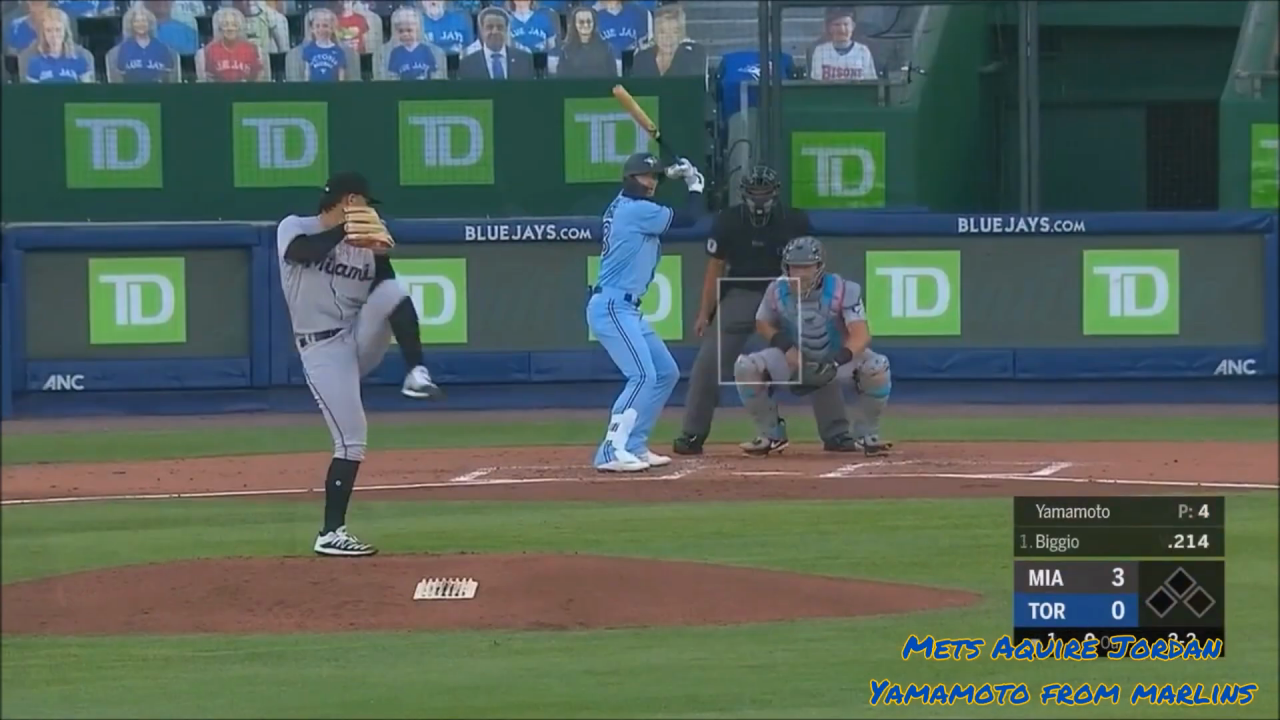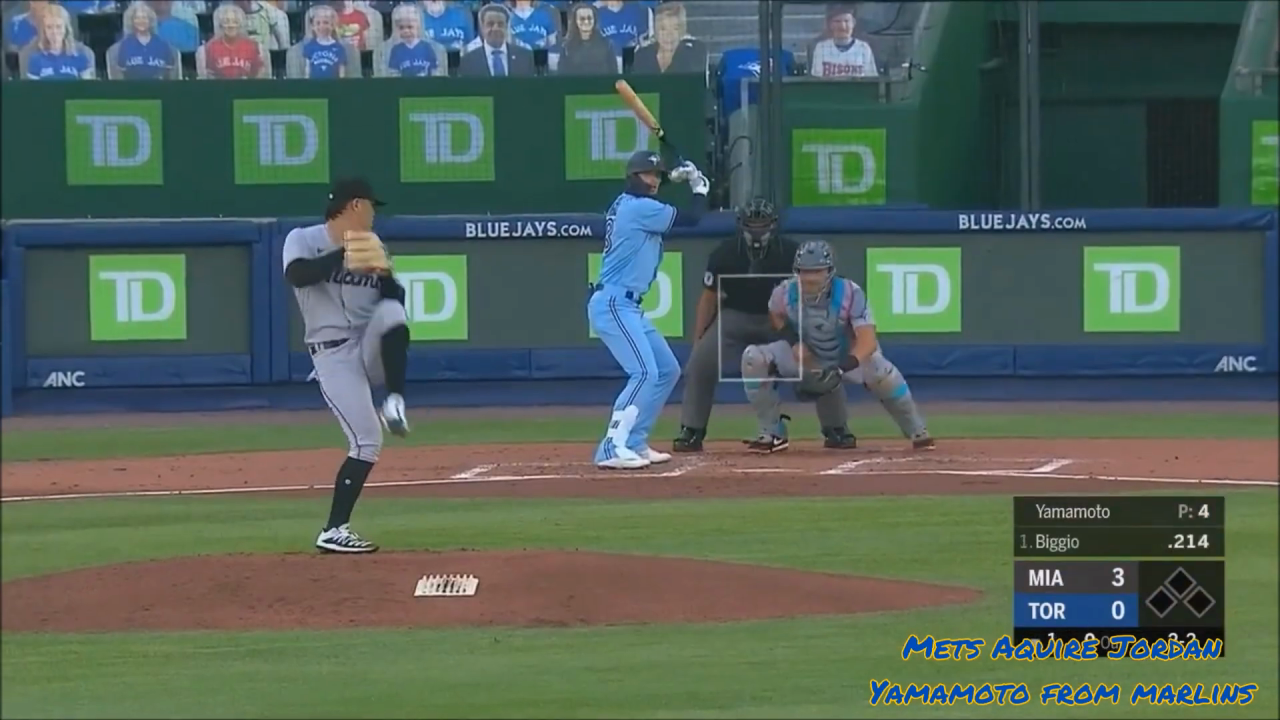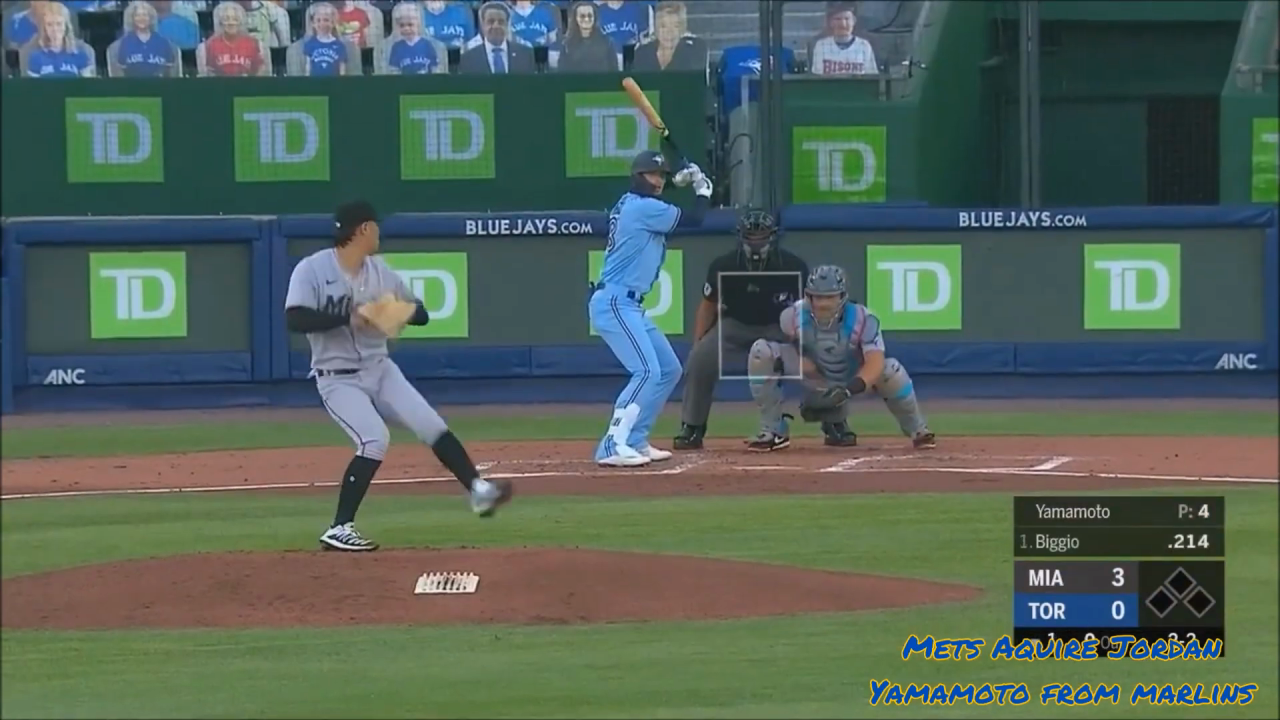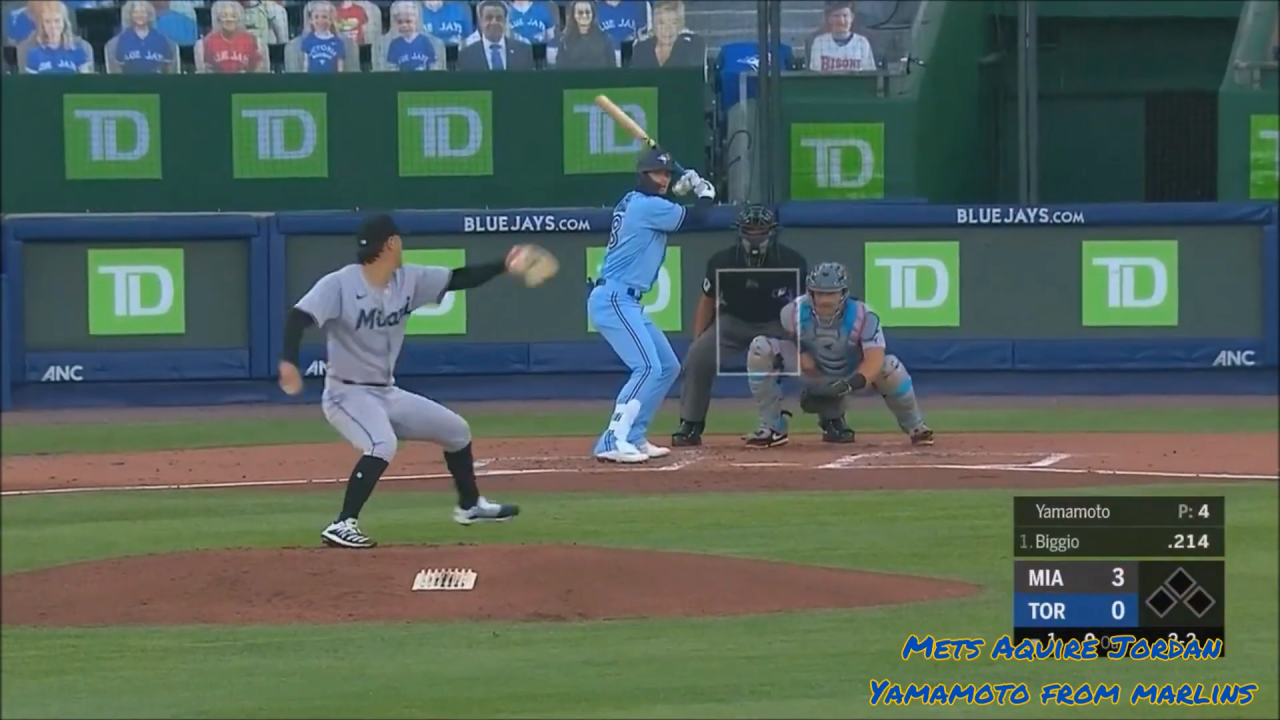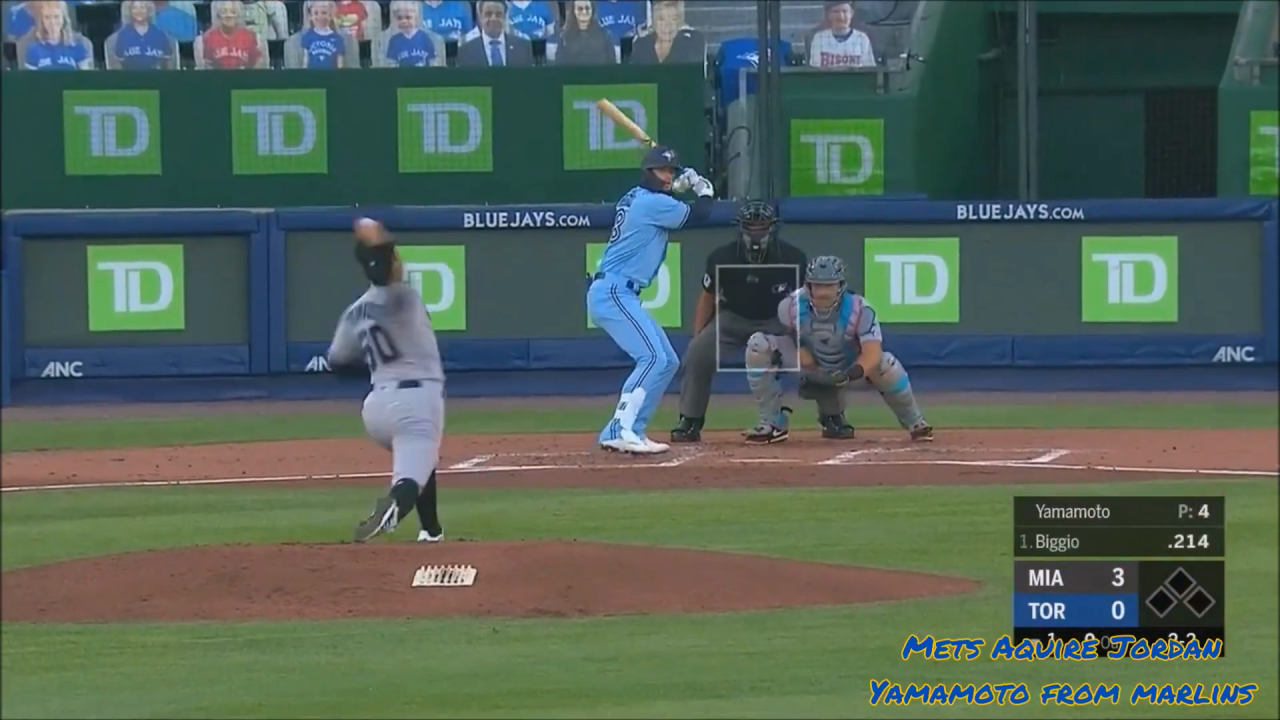
dt=0.2s
person 1, frame 1
left shoulder: (362, 242)
right shoulder: (295, 227)
left elbow: (388, 290)
right elbow: (301, 252)
left wrist: (380, 254)
right wrist: (344, 228)
left hip: (359, 340)
right hip: (324, 349)
left knee: (394, 292)
right knee: (351, 441)
left ankle: (417, 373)
right ankle: (331, 534)
person 1, frame 2
right shoulder: (301, 238)
left elbow: (396, 299)
right elbow: (298, 276)
left wrist: (384, 272)
right wrist: (345, 253)
left hip: (369, 348)
right hip: (334, 356)
left knee: (392, 313)
right knee: (366, 441)
left ankle: (395, 399)
right ankle: (334, 530)
person 1, frame 3
left shoulder: (380, 271)
right shoulder: (311, 269)
left elbow: (421, 314)
right elbow: (294, 319)
right wrist: (348, 319)
left hip: (381, 371)
right hip: (338, 381)
left knee: (430, 426)
right knee: (374, 442)
left ankle: (478, 489)
right ankle: (339, 529)
person 1, frame 4
left shoulder: (407, 279)
right shoulder: (337, 284)
left elbow: (458, 278)
right elbow: (297, 318)
left wrist: (505, 265)
right wrist: (289, 360)
left hip: (384, 392)
right hip: (346, 395)
left knee: (456, 431)
right knee: (383, 445)
left ankle: (470, 505)
right ankle: (342, 523)
person 1, frame 5
left shoulder: (354, 315)
right shoulder: (394, 294)
left elbow: (340, 365)
right wrist: (375, 237)
left hip: (379, 407)
right hip: (419, 400)
right knee: (414, 474)
left ankle: (431, 529)
right ankle: (395, 507)
person 2, frame 1
left shoulder: (623, 205)
right shoulder: (636, 209)
right elbow: (686, 219)
left wrist: (670, 175)
right wrist: (695, 187)
left hip: (624, 307)
right hip: (612, 307)
left knee: (665, 374)
right knee: (643, 376)
left ankle: (632, 446)
right ankle: (611, 451)
person 2, frame 2
left shoulder: (627, 203)
right shoulder: (639, 207)
right elbow: (691, 218)
left wrist: (673, 178)
right wrist: (700, 188)
left hip: (627, 306)
right hip: (613, 304)
left knee: (667, 371)
right knee: (645, 373)
left ankle: (633, 443)
right ankle: (612, 448)
person 2, frame 3
left shoulder: (630, 203)
right shoulder: (644, 207)
right elbow: (693, 219)
left wrist: (679, 181)
right wrist: (703, 190)
left hip: (628, 305)
right hip: (614, 303)
left knee: (669, 369)
right knee: (647, 371)
left ankle: (634, 441)
right ankle: (612, 446)
person 2, frame 4
left shoulder: (633, 202)
right shoulder: (648, 206)
right elbow: (697, 218)
left wrist: (678, 189)
right wrist: (706, 192)
left hip: (626, 301)
right hip: (613, 300)
left knee: (667, 367)
right knee: (648, 367)
left ankle: (632, 438)
right ankle: (613, 441)
person 2, frame 5
left shoulder: (637, 197)
right shoulder: (653, 203)
right elbow: (699, 215)
left wrist: (678, 188)
right wrist: (705, 191)
left hip: (620, 294)
right hip: (612, 293)
left knee: (667, 362)
right knee: (653, 358)
left ankle: (632, 432)
right ankle: (618, 430)
person 3, frame 1
left shoulder: (797, 220)
right shoulder: (727, 222)
right elbow: (715, 268)
right wrist: (704, 315)
right hip: (740, 296)
right knee: (709, 360)
left ankle: (836, 432)
right ankle: (693, 434)
person 3, frame 2
left shoulder: (792, 252)
right shoulder: (724, 254)
right elbow: (710, 297)
right wrist: (698, 339)
right hip: (736, 316)
right knee: (700, 360)
left ankle: (836, 429)
right ankle: (691, 431)
person 3, frame 3
left shoulder: (793, 266)
right shoulder: (723, 266)
right elbow: (709, 305)
right wrist: (697, 345)
left hip: (780, 326)
right hip: (735, 324)
right knee: (699, 361)
right ankle: (692, 429)
person 3, frame 4
left shoulder: (792, 262)
right shoulder: (722, 262)
right elbow: (708, 301)
right wrist: (697, 342)
left hip: (779, 323)
right hip: (733, 322)
right knee: (698, 358)
right ankle: (690, 426)
person 3, frame 5
left shoulder: (793, 258)
right shoulder: (721, 257)
right elbow: (708, 298)
right wrist: (697, 339)
left hip: (778, 320)
right hip: (732, 318)
right knee: (697, 355)
right ankle: (689, 422)
person 4, frame 1
left shoulder: (842, 290)
right shoulder: (777, 290)
left elbow: (861, 335)
right elbow: (763, 324)
left wrist: (835, 362)
right wrist: (787, 347)
left hip: (839, 360)
right hip: (795, 359)
left knee: (876, 367)
right knee: (745, 367)
left ankle: (867, 434)
right ankle: (770, 435)
person 4, frame 2
left shoulder: (851, 294)
right shoulder: (785, 292)
left elbow: (868, 340)
right elbow: (776, 313)
left wrist: (840, 369)
right wrist: (794, 342)
left hip: (848, 358)
right hip: (806, 355)
left knee: (883, 374)
right knee: (753, 358)
left ankle: (916, 431)
right ankle: (772, 433)
person 4, frame 3
left shoulder: (862, 320)
right shoulder: (795, 315)
left elbow: (875, 364)
left wrist: (847, 390)
right wrist: (801, 355)
left hip: (854, 375)
right hip: (814, 372)
left knee: (891, 371)
right knee: (760, 353)
left ankle: (918, 431)
right ankle: (773, 431)
person 4, frame 4
left shoulder: (863, 317)
right shoulder: (795, 312)
left elbow: (875, 360)
left wrist: (849, 385)
right wrist: (801, 352)
left hip: (852, 374)
right hip: (814, 368)
left knee: (889, 368)
right knee: (760, 349)
left ankle: (915, 427)
right ankle: (771, 428)
person 4, frame 5
left shoulder: (859, 311)
right shoulder: (792, 305)
left elbow: (873, 354)
left wrist: (846, 376)
right wrist: (799, 347)
left hip: (849, 367)
right hip: (812, 365)
left knee: (886, 365)
right knee: (758, 345)
left ankle: (914, 423)
right ankle: (772, 424)
